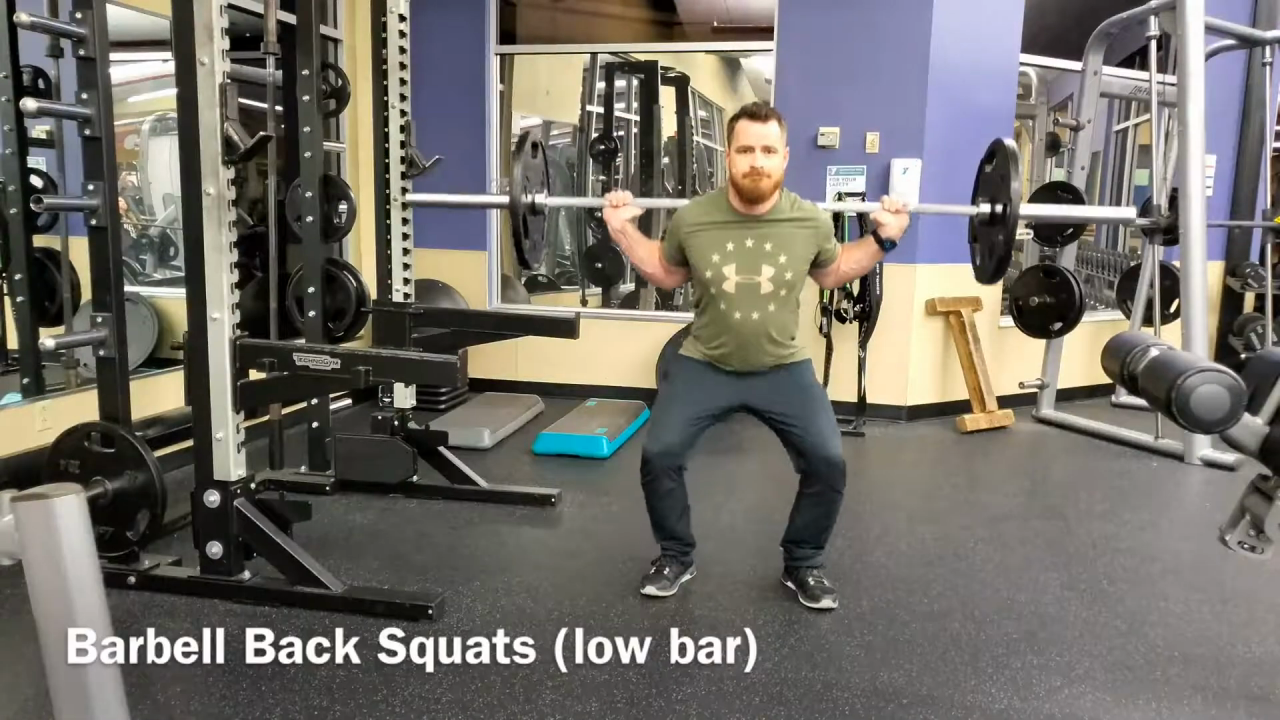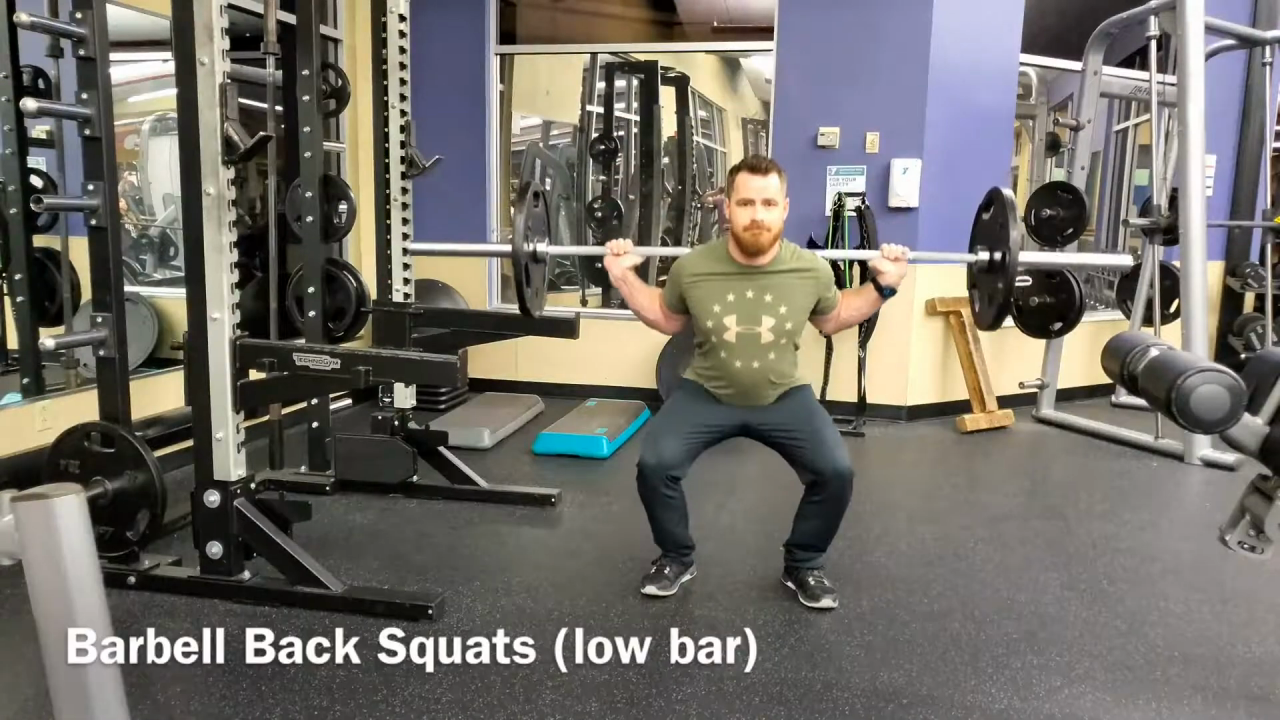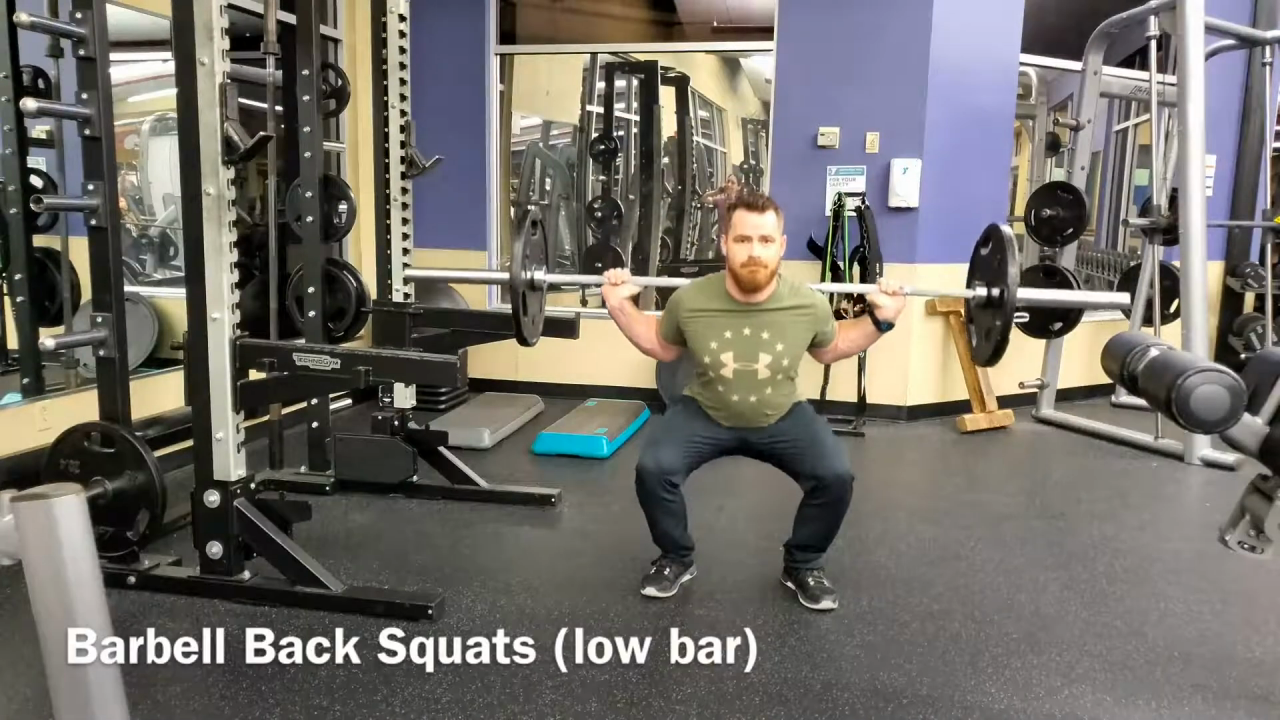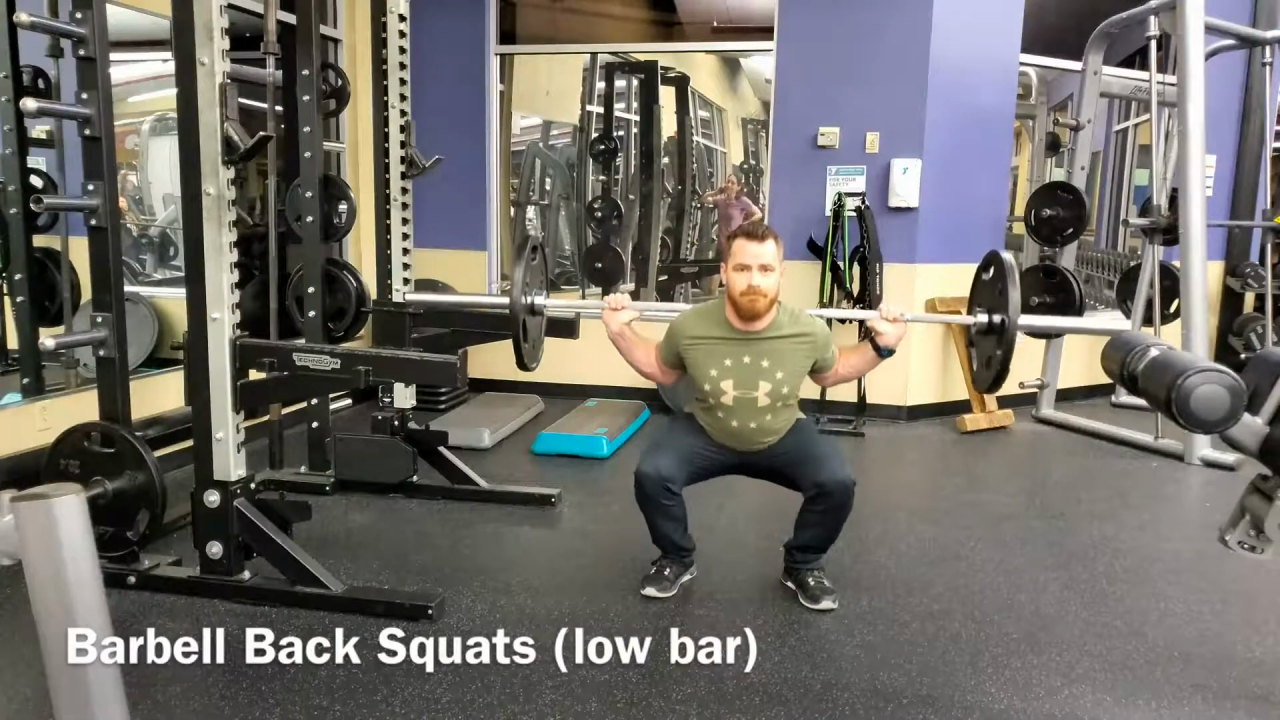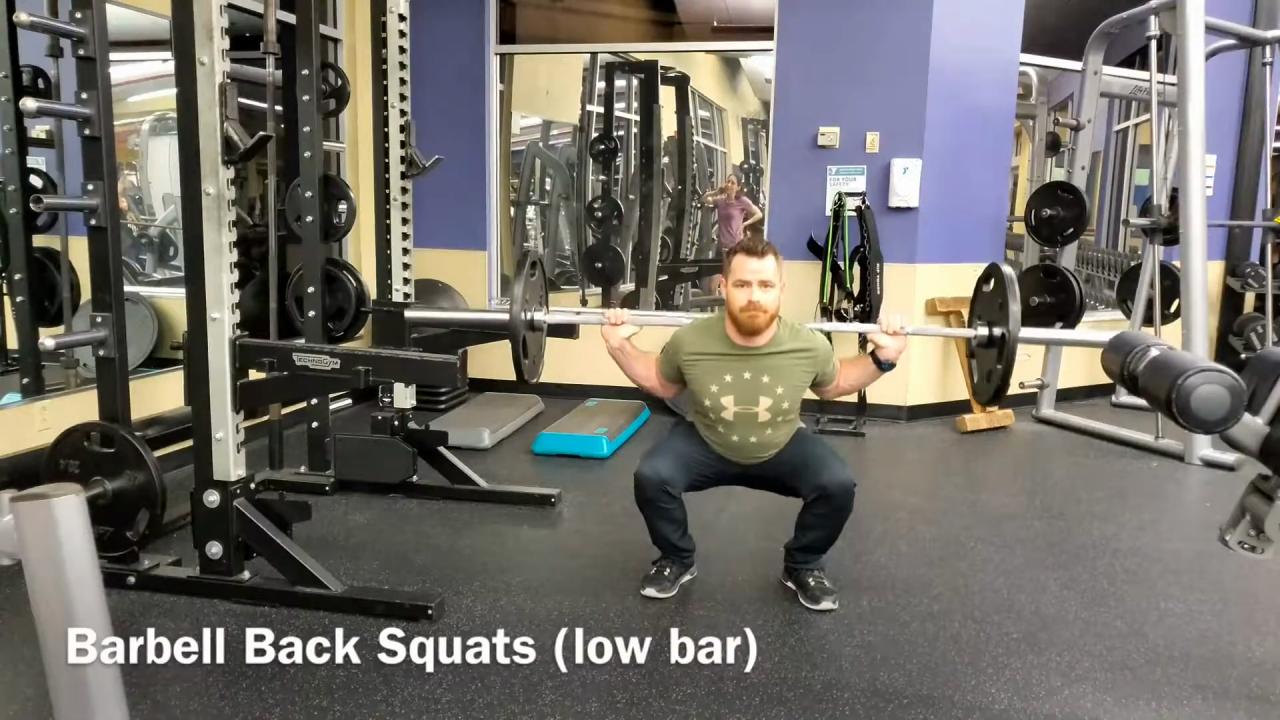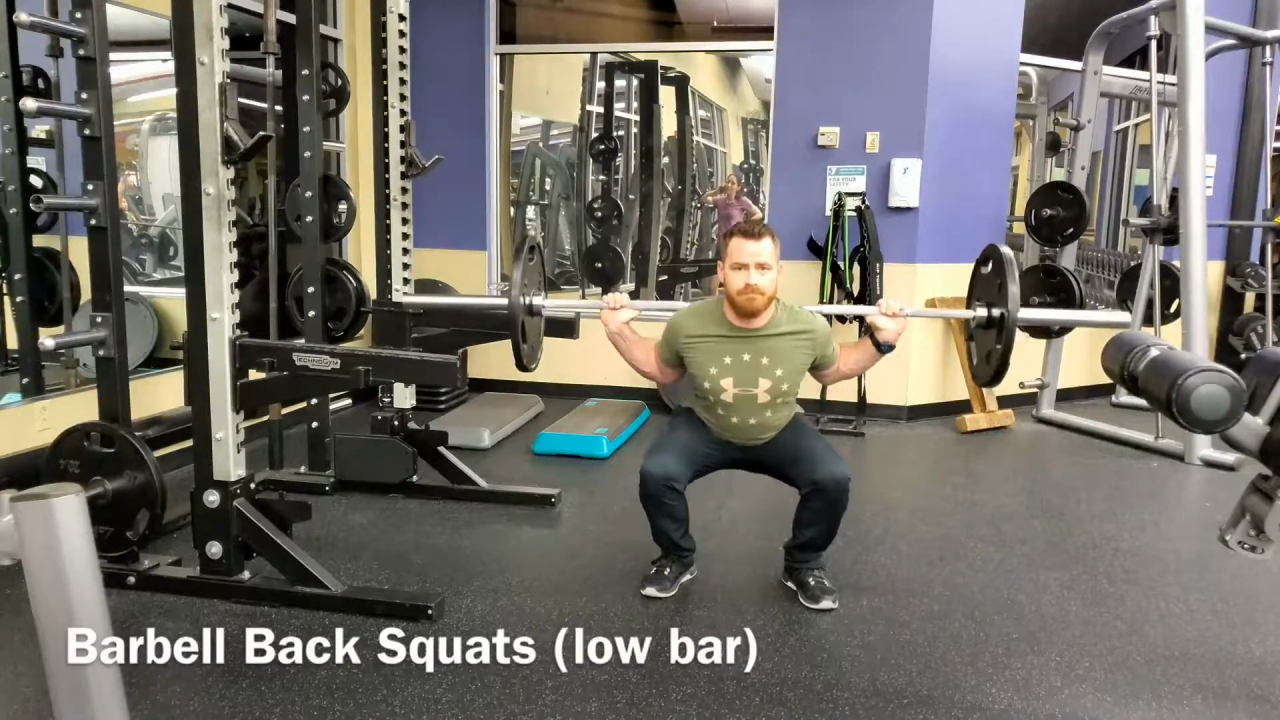
dt=0.3s
person 1, frame 1
left shoulder: (812, 222)
right shoulder: (691, 219)
left elbow: (832, 273)
right elbow: (668, 275)
left wrist: (882, 240)
right wrist: (623, 230)
left hip: (782, 368)
right hip: (705, 365)
left knee: (828, 462)
right knee: (659, 454)
left ankle: (802, 565)
right ankle: (675, 558)
person 1, frame 2
left shoulder: (811, 270)
right shoulder: (692, 268)
left elbow: (832, 319)
right elbow: (668, 319)
left wrist: (881, 287)
right wrist: (624, 278)
left hip: (783, 396)
right hip: (706, 393)
left knee: (836, 472)
right knee: (654, 464)
left ankle: (803, 565)
right ankle: (676, 558)
person 1, frame 3
left shoulder: (809, 305)
right shoulder: (689, 301)
left elbow: (831, 348)
right elbow: (663, 347)
left wrist: (879, 320)
right wrist: (620, 307)
left hip: (782, 418)
right hip: (704, 415)
left knee: (836, 476)
right knee: (653, 469)
left ankle: (802, 566)
right ankle: (676, 559)
person 1, frame 4
left shoulder: (809, 332)
right shoulder: (689, 327)
left elbow: (830, 373)
right elbow: (663, 370)
left wrist: (880, 345)
right wrist: (620, 332)
left hip: (782, 438)
right hip: (704, 434)
left knee: (837, 483)
right knee: (652, 475)
left ankle: (802, 566)
right ankle: (676, 559)
person 1, frame 5
left shoulder: (810, 347)
right shoulder: (689, 342)
left elbow: (833, 385)
right elbow: (662, 384)
left wrist: (881, 360)
right wrist: (619, 346)
left hip: (782, 450)
right hip: (705, 446)
left knee: (838, 485)
right knee: (651, 477)
left ankle: (802, 566)
right ankle: (677, 559)
person 1, frame 6
left shoulder: (809, 329)
right shoulder: (688, 325)
left elbow: (832, 370)
right elbow: (662, 371)
left wrist: (880, 341)
right wrist: (618, 330)
left hip: (780, 432)
right hip: (705, 429)
left knee: (833, 480)
right knee: (657, 474)
left ankle: (802, 566)
right ankle: (677, 558)
